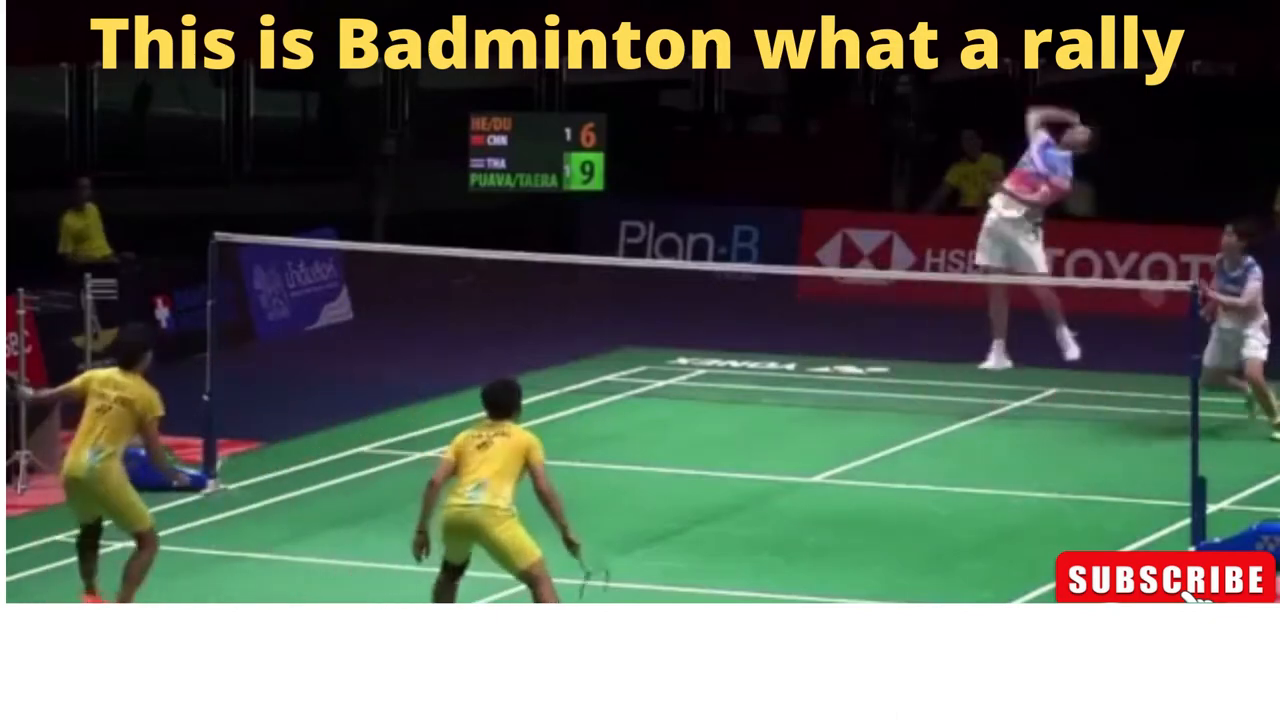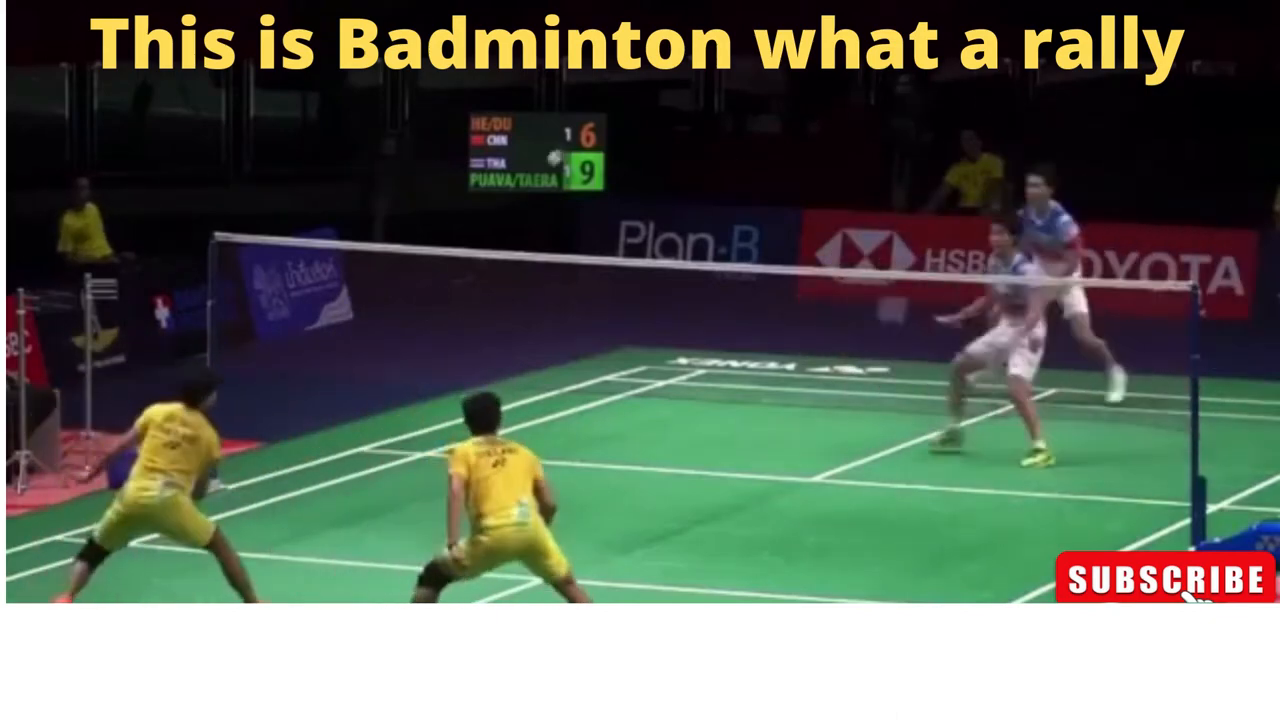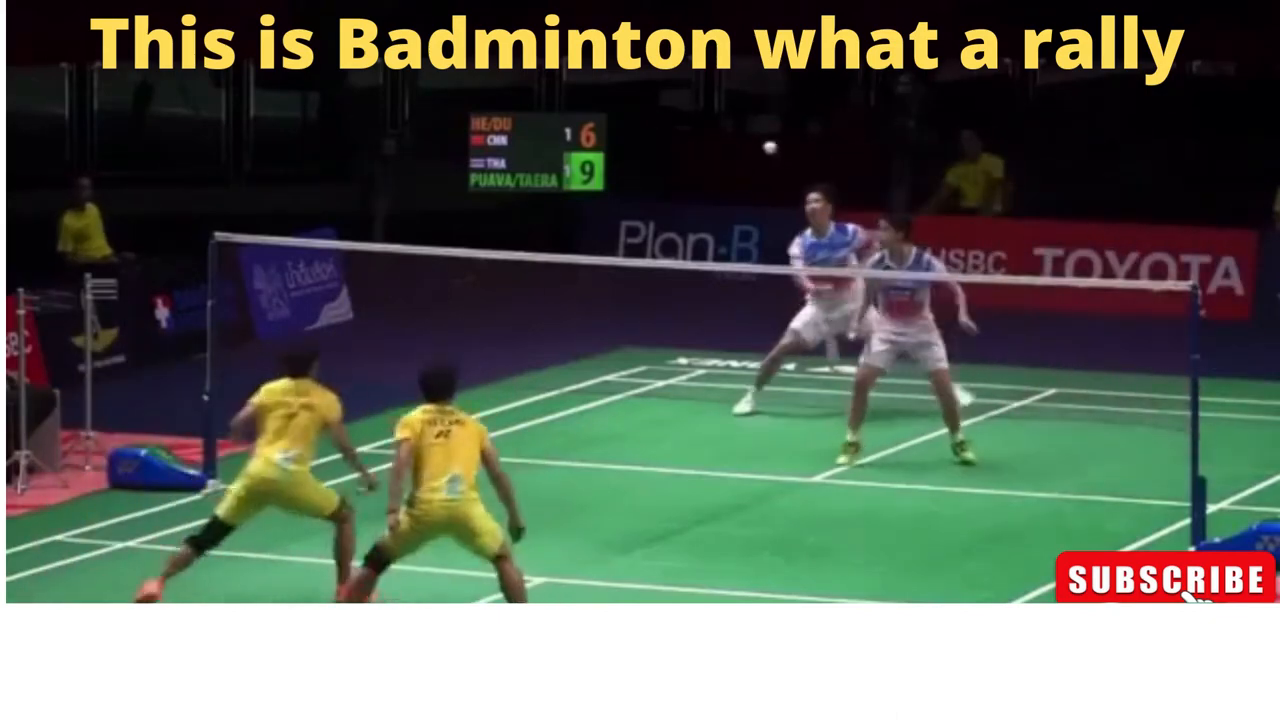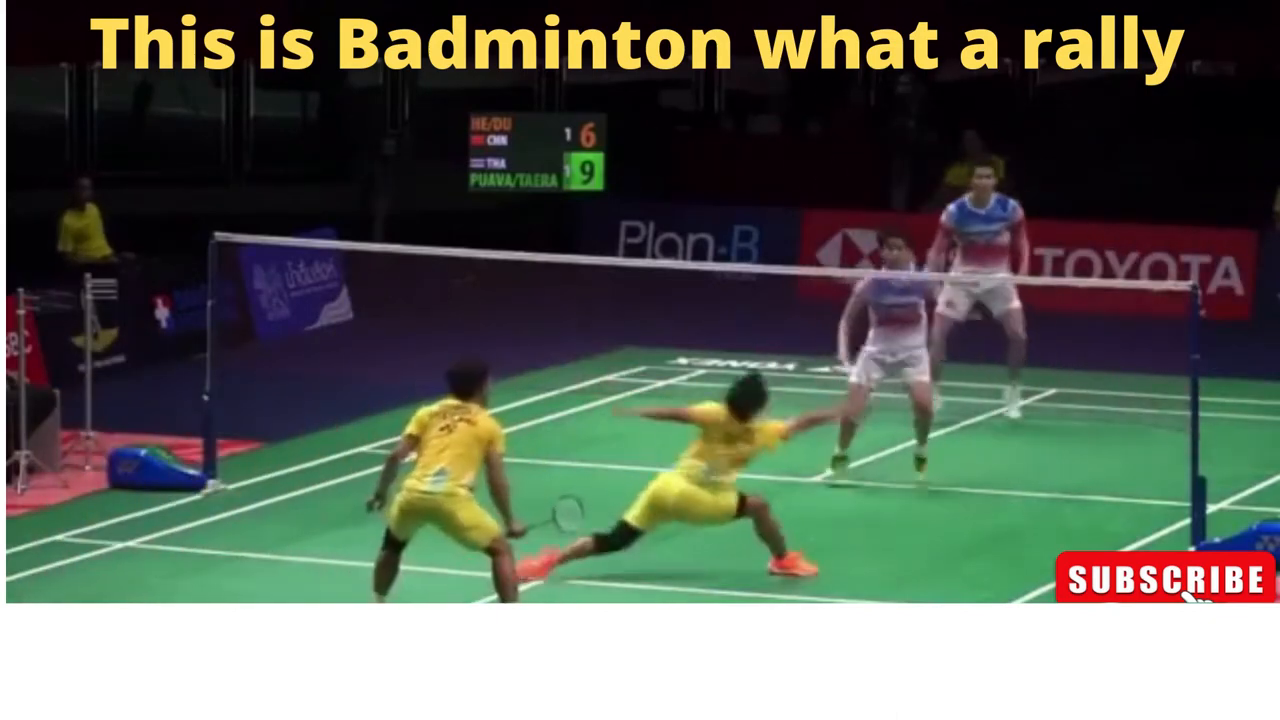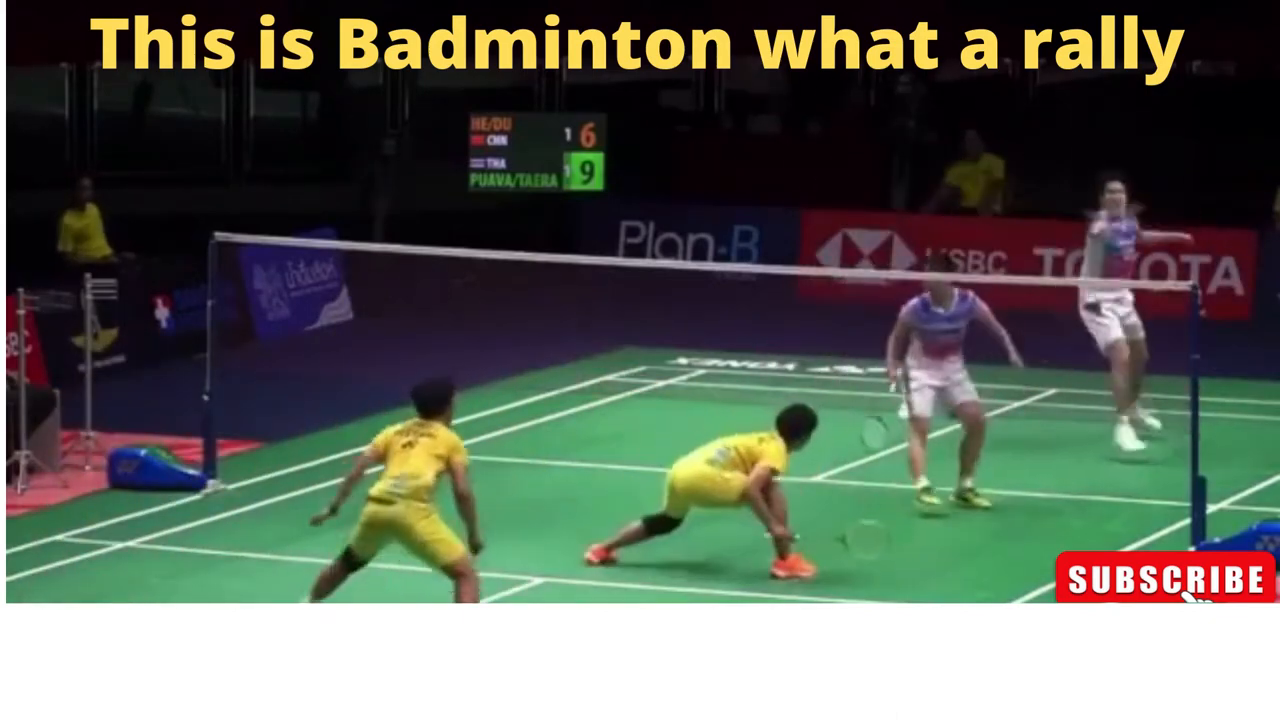
dt=0.7s
person 1, frame 1
left shoulder: (96, 377)
right shoulder: (146, 395)
left elbow: (55, 394)
right elbow: (153, 450)
left wrist: (32, 396)
right wrist: (175, 475)
left hip: (73, 471)
right hip: (103, 475)
left knee: (89, 530)
right knee: (148, 542)
left ankle: (91, 594)
person 1, frame 2
left shoulder: (156, 412)
right shoulder: (209, 438)
left elbow: (118, 449)
right elbow: (199, 490)
left wrist: (92, 473)
right wrist: (192, 498)
left hip: (130, 499)
right hip: (169, 503)
left knee: (91, 553)
right knee: (221, 547)
left ankle: (65, 601)
person 1, frame 3
left shoulder: (271, 391)
right shoulder: (327, 399)
left elbow: (237, 424)
right elbow: (342, 443)
right wrist: (365, 473)
left hip: (260, 472)
right hip: (292, 476)
left knee: (210, 535)
right knee: (345, 517)
left ankle: (156, 585)
person 1, frame 4
left shoulder: (713, 414)
right shoulder: (761, 433)
left elbow: (674, 413)
right elbow: (800, 423)
left wrist: (635, 412)
right wrist: (832, 415)
left hip: (665, 488)
right hip: (695, 501)
left knee: (615, 540)
right knee: (758, 506)
left ankle: (551, 560)
right ankle: (784, 560)
person 1, frame 5
left shoulder: (767, 441)
right shoulder: (776, 452)
right elbow: (750, 488)
right wrist: (774, 525)
left hip: (680, 471)
right hip: (702, 477)
left knee: (666, 521)
right knee: (772, 494)
left ankle: (603, 549)
right ankle: (785, 561)
person 2, frame 1
left shoulder: (1063, 173)
right shoulder: (1043, 142)
left elbow: (1039, 202)
right elbow: (1033, 115)
right wrist: (1063, 116)
left hip: (1023, 223)
right hip: (998, 214)
left knee: (1037, 284)
right knee: (995, 285)
left ankle: (1062, 332)
right ankle: (999, 351)
person 2, frame 2
left shoulder: (1063, 221)
right shoulder: (1024, 214)
left elbow: (1076, 259)
left wrist: (1049, 275)
left hip: (1065, 278)
right hip: (1038, 275)
left knee: (1083, 336)
left ankle: (1114, 372)
person 2, frame 3
left shoulder: (851, 233)
right shoulder: (800, 244)
right elbow: (799, 276)
right wrist: (811, 287)
left hip: (854, 303)
right hip: (821, 306)
right knee: (783, 349)
right ankle: (754, 395)
person 2, frame 4
left shoulder: (1010, 207)
right shoulder: (954, 211)
left elbow: (1021, 238)
right elbow: (938, 249)
left wrist: (1023, 267)
left hip: (997, 277)
right hip: (962, 277)
left knee: (1017, 336)
right knee: (938, 334)
left ankle: (1012, 392)
right ankle: (931, 394)
person 2, frame 5
left shoulder: (1129, 223)
right shoulder: (1101, 225)
left elbow: (1140, 237)
right elbow: (1101, 236)
left wrist: (1176, 236)
right wrist: (1117, 225)
left hip: (1121, 297)
right hip: (1098, 300)
left knee: (1140, 358)
right knee: (1122, 359)
left ankle: (1133, 408)
right ankle: (1122, 426)
person 3, frame 1
left shoulder: (1252, 270)
right shoulder: (1220, 261)
left elbow: (1244, 304)
left wrist: (1214, 296)
right wrist: (1209, 308)
left hip: (1251, 325)
right hip: (1224, 324)
left knee: (1253, 376)
right knee: (1210, 379)
right ankle: (1245, 389)
person 3, frame 2
left shoulder: (1024, 269)
right shoulder: (994, 264)
left elbow: (1038, 305)
left wrist: (1027, 330)
right wrist: (958, 316)
left hip: (1026, 335)
right hip: (1005, 329)
left knee: (1017, 392)
right knee: (959, 367)
left ankle: (1041, 448)
right ankle: (954, 429)
person 3, frame 3
left shoulder: (925, 262)
right shoulder: (876, 263)
left elbow: (955, 289)
right elbow: (869, 296)
left wrist: (962, 315)
right wrist: (857, 323)
left hip: (921, 330)
right hip: (886, 330)
left knee: (944, 386)
right knee: (861, 382)
left ankle: (958, 441)
right ankle: (852, 442)
person 3, frame 4
left shoulder: (920, 280)
right shoulder: (870, 283)
right elbow: (847, 318)
right wrist: (842, 350)
left hip: (912, 350)
right hip: (876, 349)
left knee: (923, 404)
right knee: (855, 406)
left ankle: (921, 453)
right ankle: (840, 456)
person 3, frame 5
left shoulder: (968, 301)
right shoulder: (915, 307)
left elbow: (995, 327)
right elbow: (896, 338)
left wrist: (1011, 350)
right wrist: (892, 367)
left hip: (953, 372)
right hip: (920, 373)
left knee: (976, 422)
right knee: (919, 428)
left ankle: (965, 488)
right ankle: (922, 488)
person 4, frame 1
left shoulder: (464, 437)
right shoulder: (526, 439)
left elbow: (435, 482)
right elbow: (544, 490)
left wrist: (421, 529)
right wrist: (566, 532)
left hip: (454, 514)
right hip: (493, 515)
left knee: (452, 568)
right knee: (540, 581)
person 4, frame 2
left shoulder: (462, 453)
right shoulder: (525, 453)
left elbow: (455, 495)
right elbow: (550, 504)
left wrist: (453, 545)
left hip: (492, 535)
right hip: (531, 530)
left knee: (431, 579)
right knee: (567, 585)
person 4, frame 3
left shoulder: (412, 421)
right shoulder: (473, 426)
left elbow: (402, 462)
right elbow: (498, 475)
left wrist: (393, 510)
right wrist: (516, 518)
left hip: (425, 507)
right hip: (465, 506)
left knee: (376, 560)
right knee: (503, 557)
person 4, frame 4
left shoulder: (427, 413)
right shoulder: (489, 426)
left elbow: (396, 456)
right elbow: (497, 482)
left wrist: (380, 492)
right wrist: (510, 521)
left hip: (412, 496)
right hip: (451, 500)
left knee: (392, 546)
right knee: (501, 551)
person 4, frame 5
left shoulder: (394, 432)
right shoulder: (451, 441)
left elbow: (357, 469)
right elbow: (463, 492)
left wrist: (333, 507)
right wrist: (473, 534)
left hip: (376, 508)
right hip: (412, 513)
left knee: (349, 562)
right knee: (466, 575)
